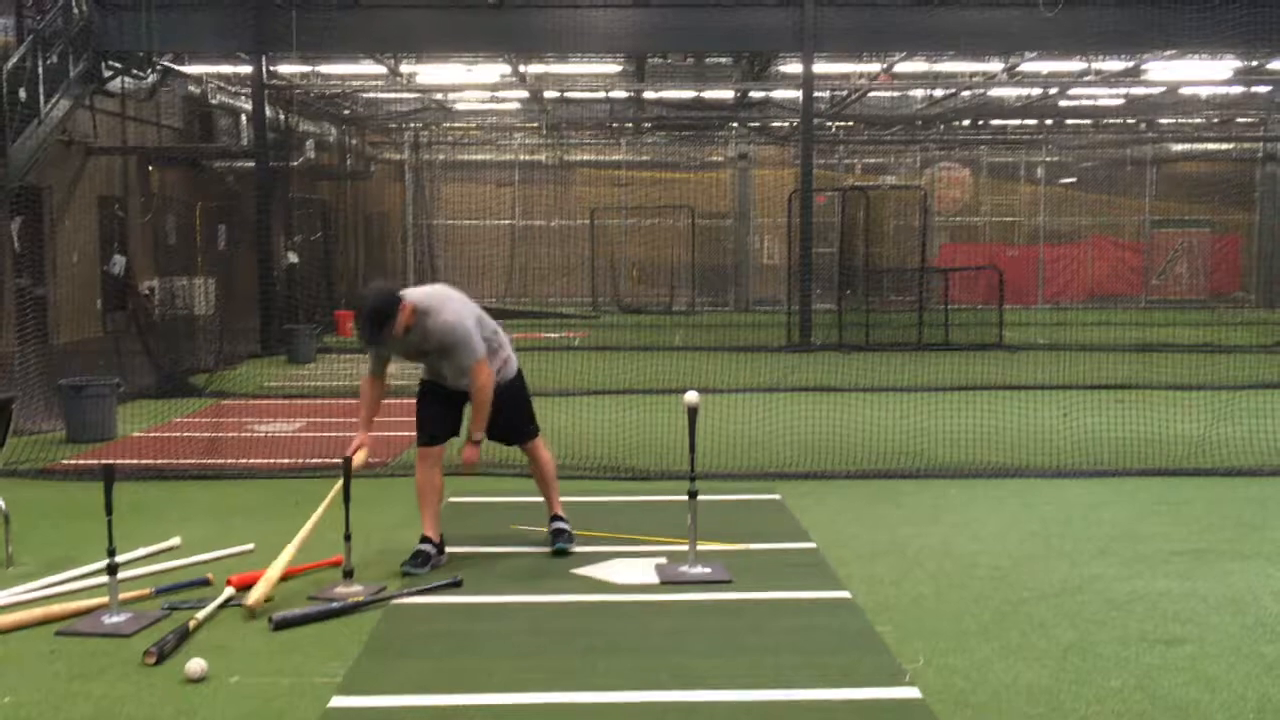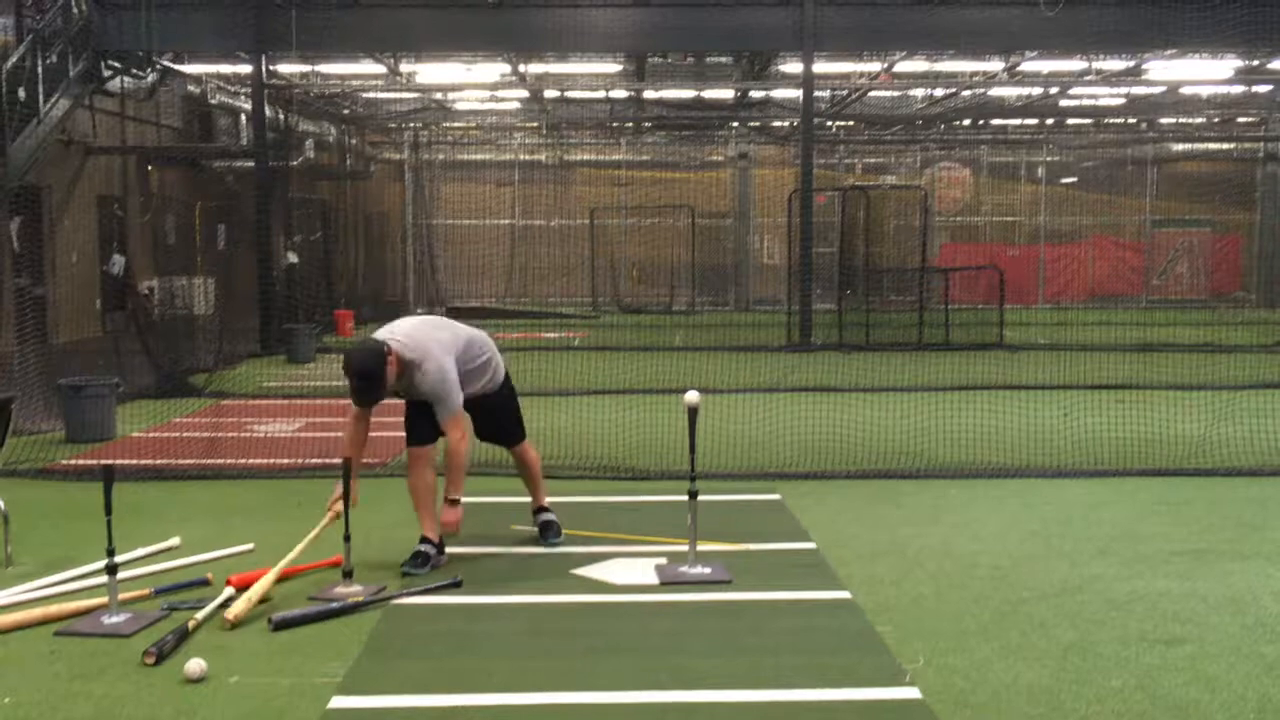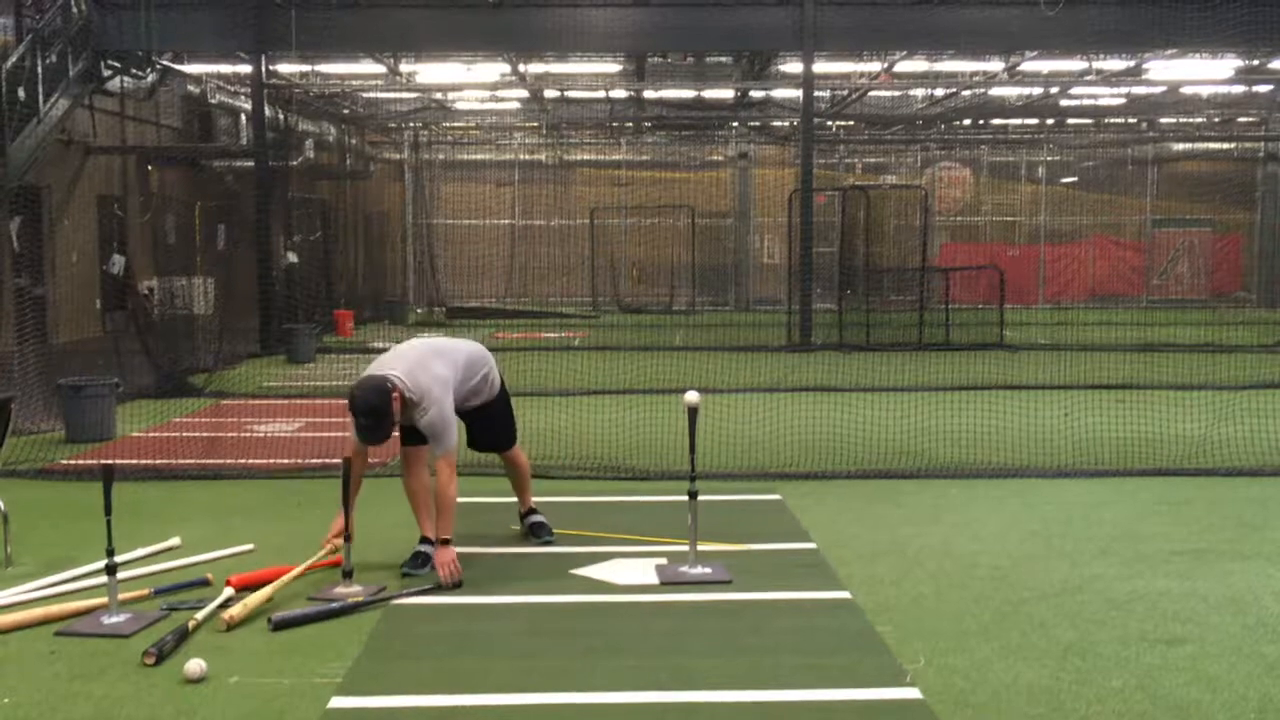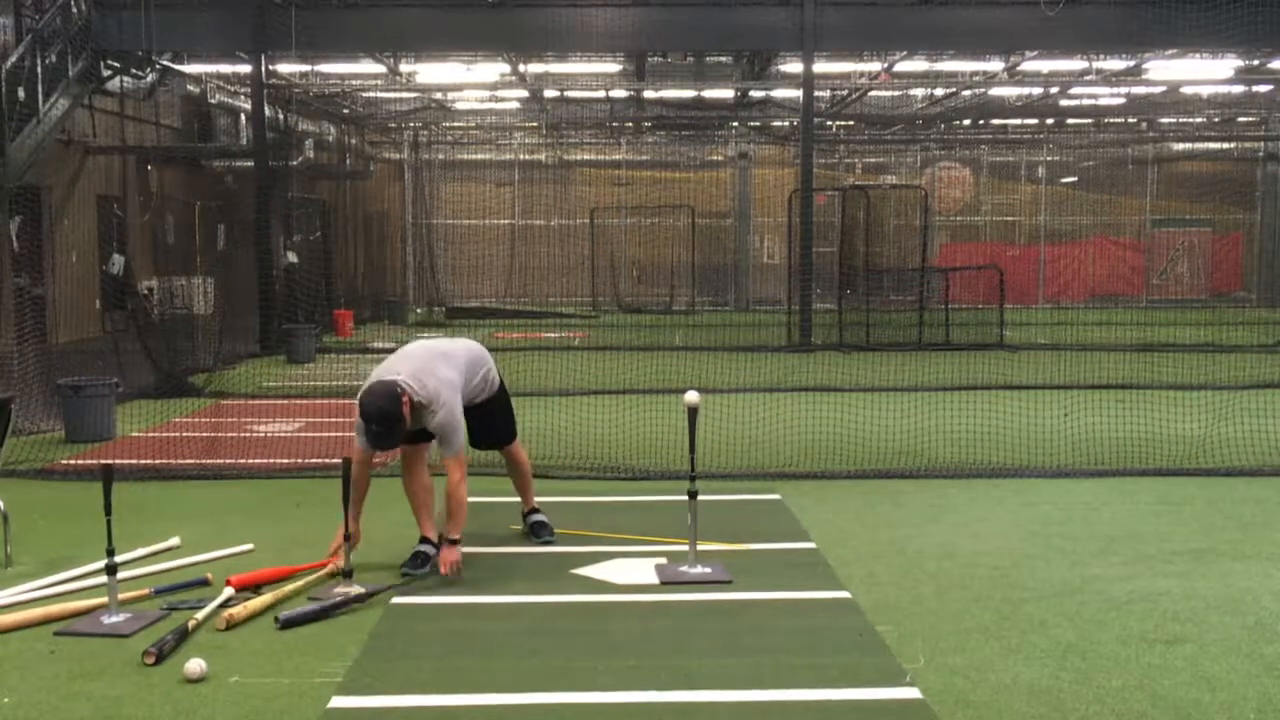
dt=0.2s
person 1, frame 1
left shoulder: (448, 317)
right shoulder: (381, 326)
left elbow: (482, 378)
right elbow: (374, 378)
left wrist: (475, 439)
right wrist: (363, 429)
left hip: (495, 372)
right hip: (439, 379)
left knee: (530, 441)
right knee: (427, 453)
left ankle: (557, 518)
right ankle: (431, 541)
person 1, frame 2
left shoulder: (431, 366)
right shoulder: (367, 364)
left elbow: (457, 436)
right elbow: (358, 419)
left wrist: (452, 501)
right wrist: (349, 479)
left hip: (482, 374)
left knee: (517, 444)
right knee: (417, 454)
left ankle: (541, 509)
right ankle: (430, 541)
person 1, frame 3
left shoulder: (430, 403)
right shoulder: (368, 396)
left elbow: (446, 476)
right elbow: (357, 454)
left wrist: (445, 543)
right wrist: (345, 513)
left hip: (478, 380)
left knee: (508, 450)
right knee: (411, 457)
left ankle: (528, 510)
right ankle: (427, 540)
person 1, frame 4
left shoulder: (439, 404)
right shoulder: (372, 403)
left elbow: (456, 475)
right elbow: (361, 463)
left wrist: (453, 541)
right wrist: (352, 521)
left hip: (478, 377)
left knee: (508, 447)
right knee: (410, 456)
left ankle: (531, 511)
right ankle: (429, 541)
